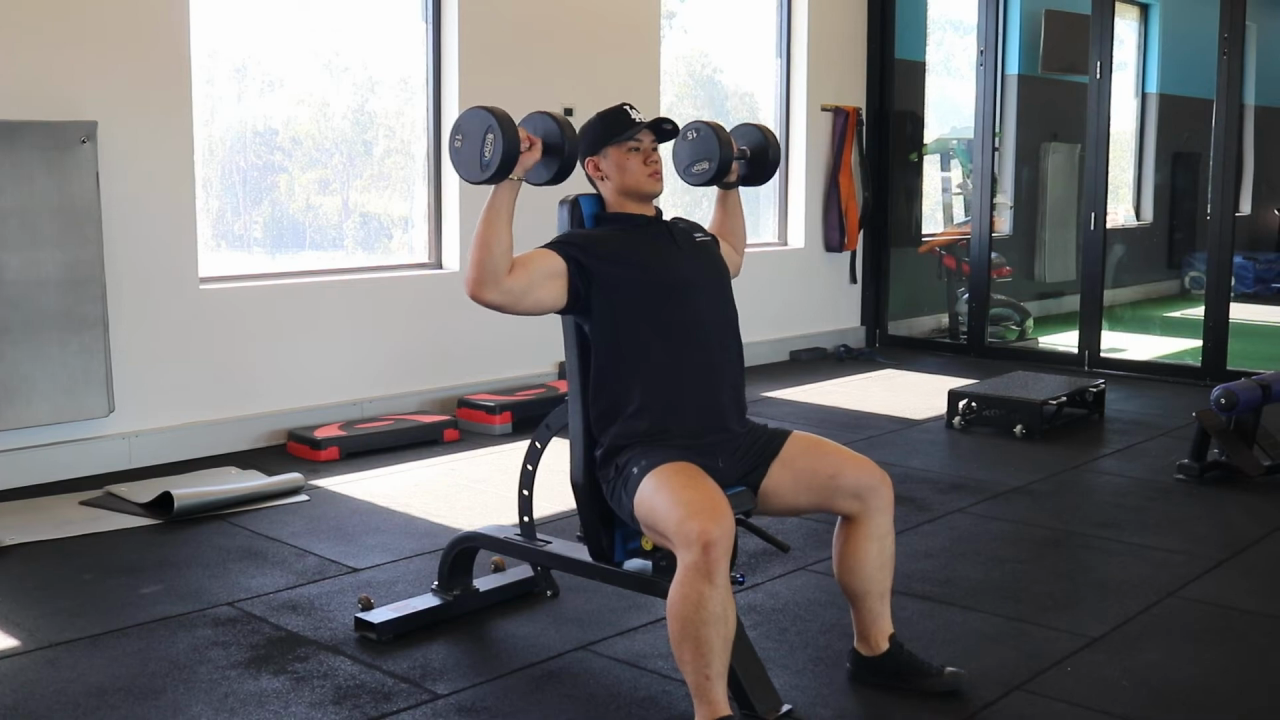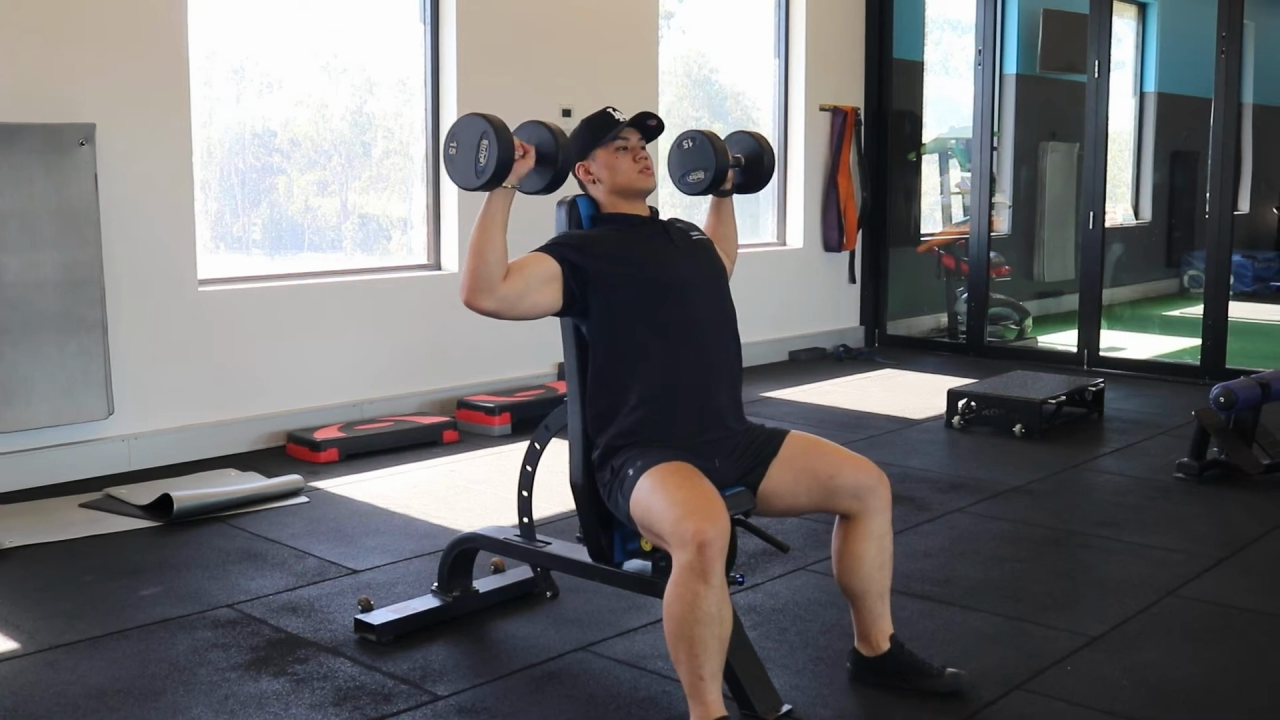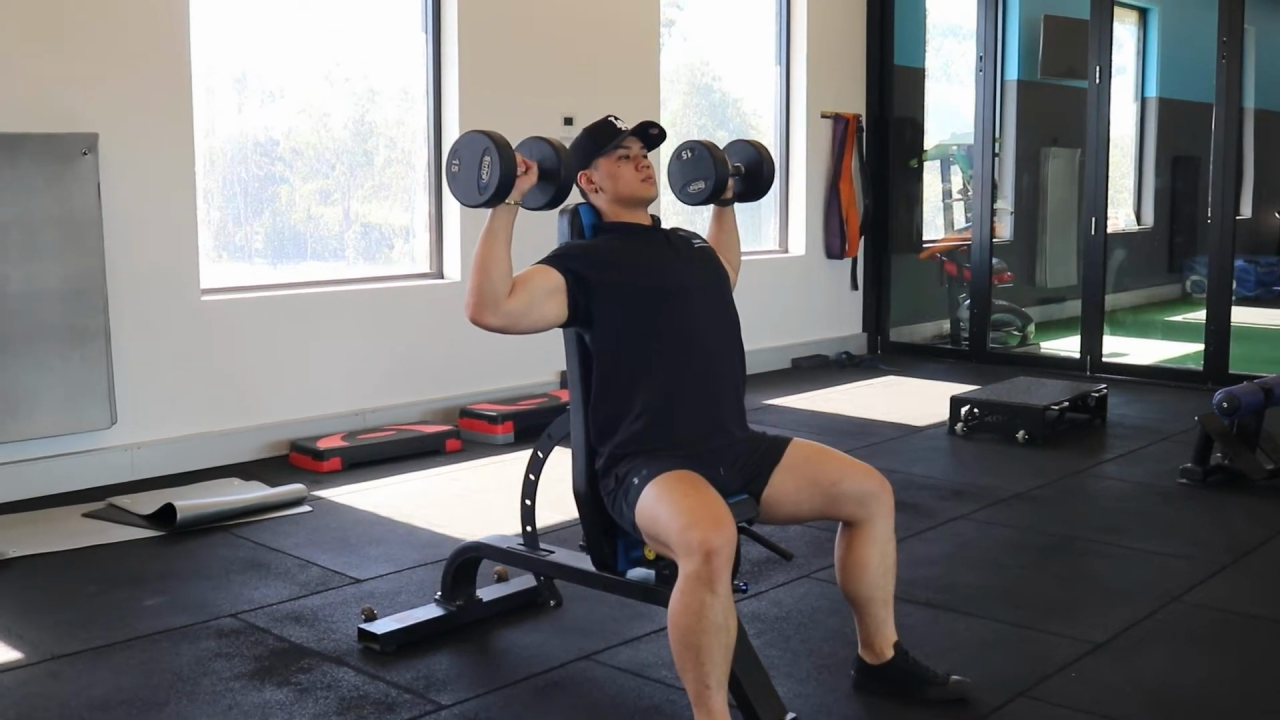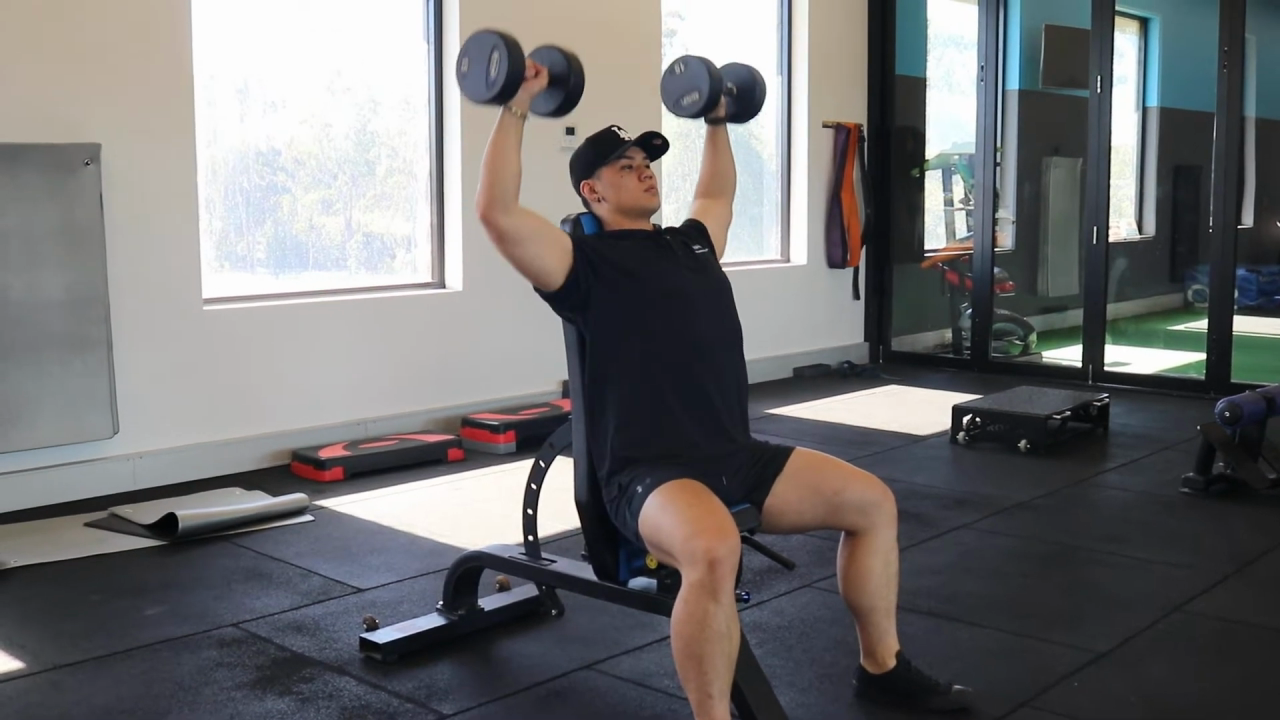
dt=0.4s
person 1, frame 1
left shoulder: (690, 235)
right shoulder: (588, 250)
left elbow: (731, 257)
right elbow: (489, 285)
left wrist: (729, 184)
right wrist: (510, 180)
left hip: (734, 438)
right hip: (648, 453)
left knee: (869, 487)
right knee: (708, 535)
left ankle: (875, 649)
person 1, frame 2
left shoulder: (684, 235)
right shoulder: (584, 252)
left elbow: (721, 263)
right elbow: (484, 292)
left wrist: (723, 191)
right wrist: (503, 188)
left hip: (731, 438)
right hip: (647, 455)
left knee: (867, 486)
right knee: (703, 536)
left ankle: (876, 649)
person 1, frame 3
left shoulder: (685, 244)
right shoulder: (587, 262)
left elbow: (725, 273)
right elbow: (490, 309)
left wrist: (724, 200)
right wrist: (506, 204)
left hip: (735, 446)
right hip: (649, 464)
left knee: (869, 493)
right knee: (709, 544)
left ankle: (880, 657)
person 1, frame 4
left shoulder: (687, 244)
right shoulder: (590, 264)
left elbow: (719, 193)
right elbow: (497, 213)
left wrist: (716, 122)
right wrist: (515, 108)
left hip: (737, 456)
right hip: (652, 471)
left knee: (872, 502)
right knee: (713, 552)
left ankle: (882, 666)
